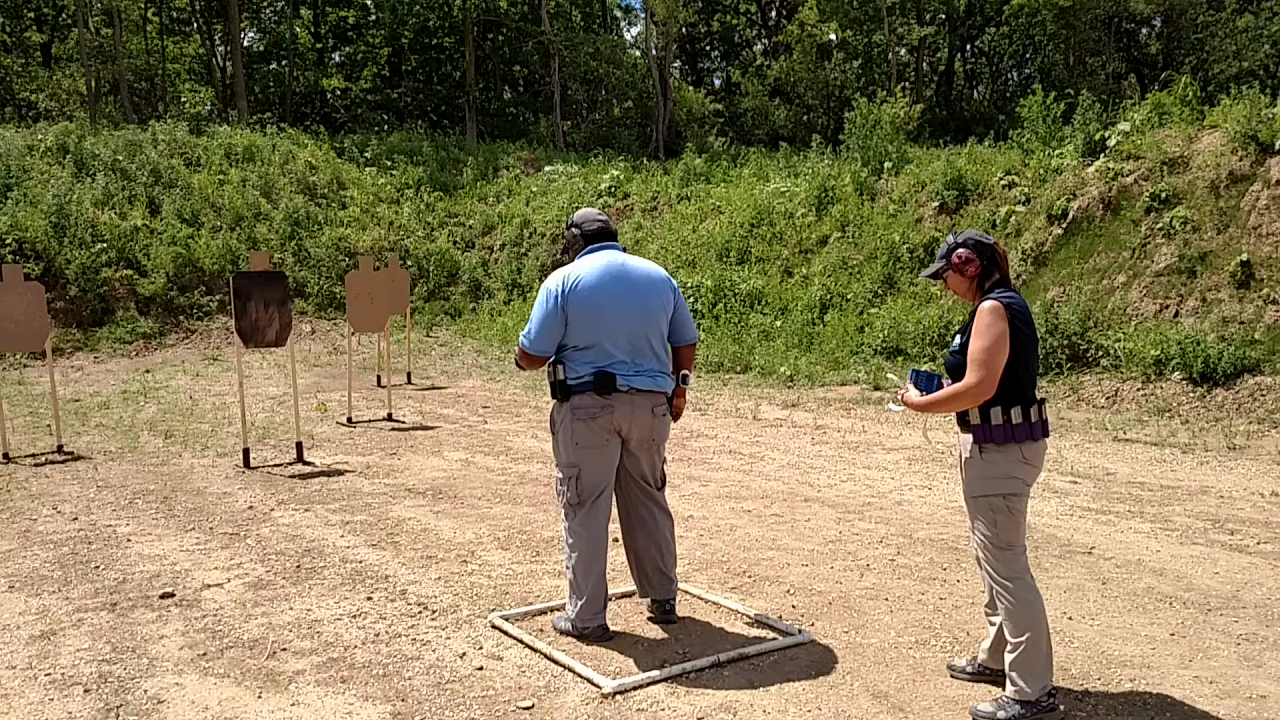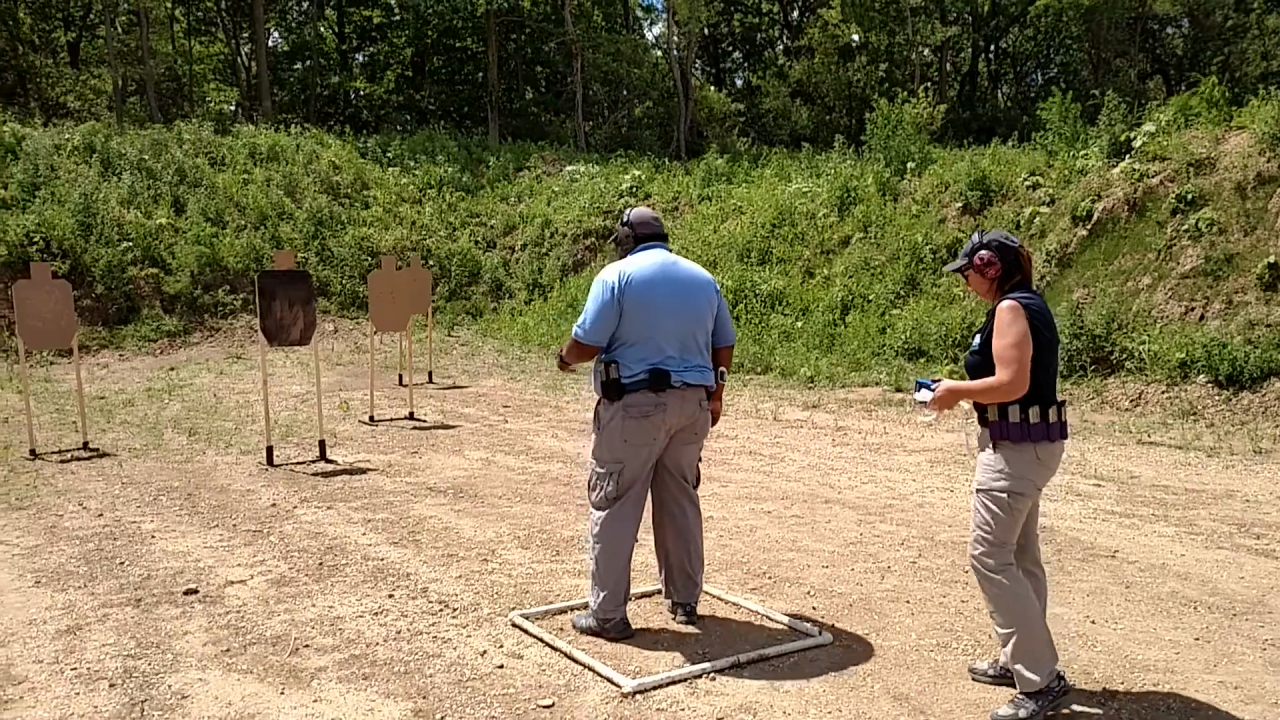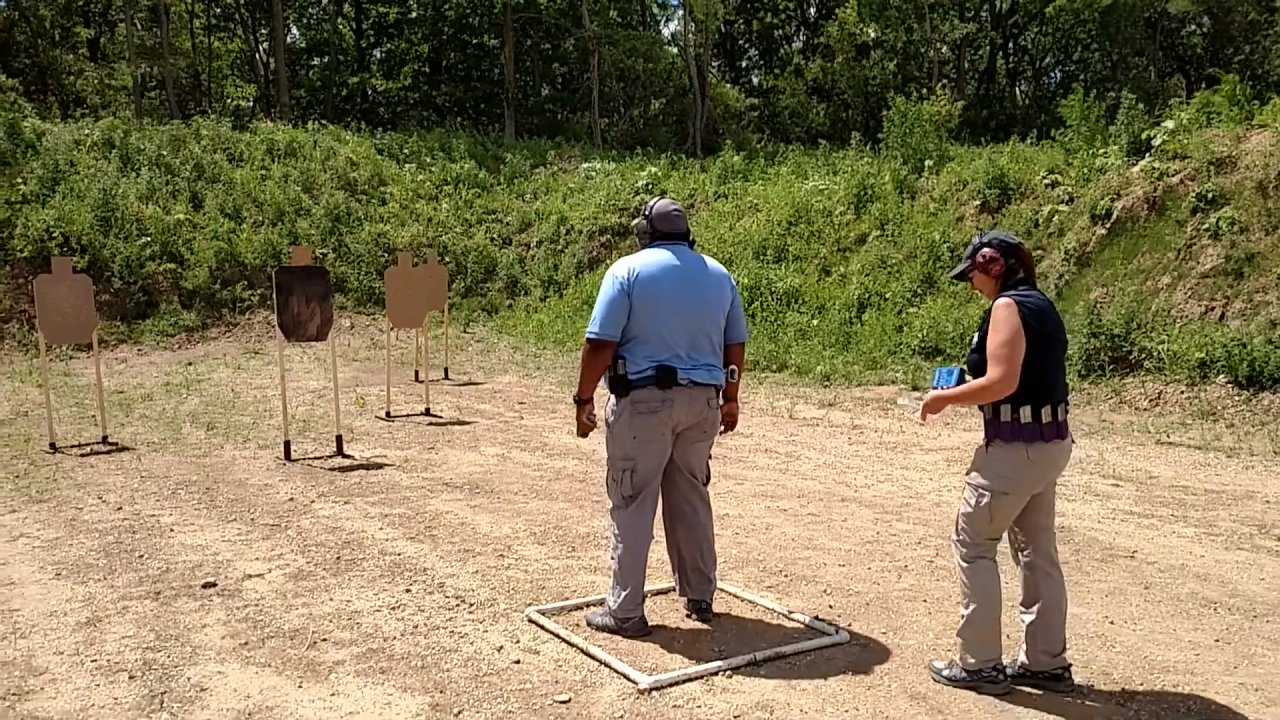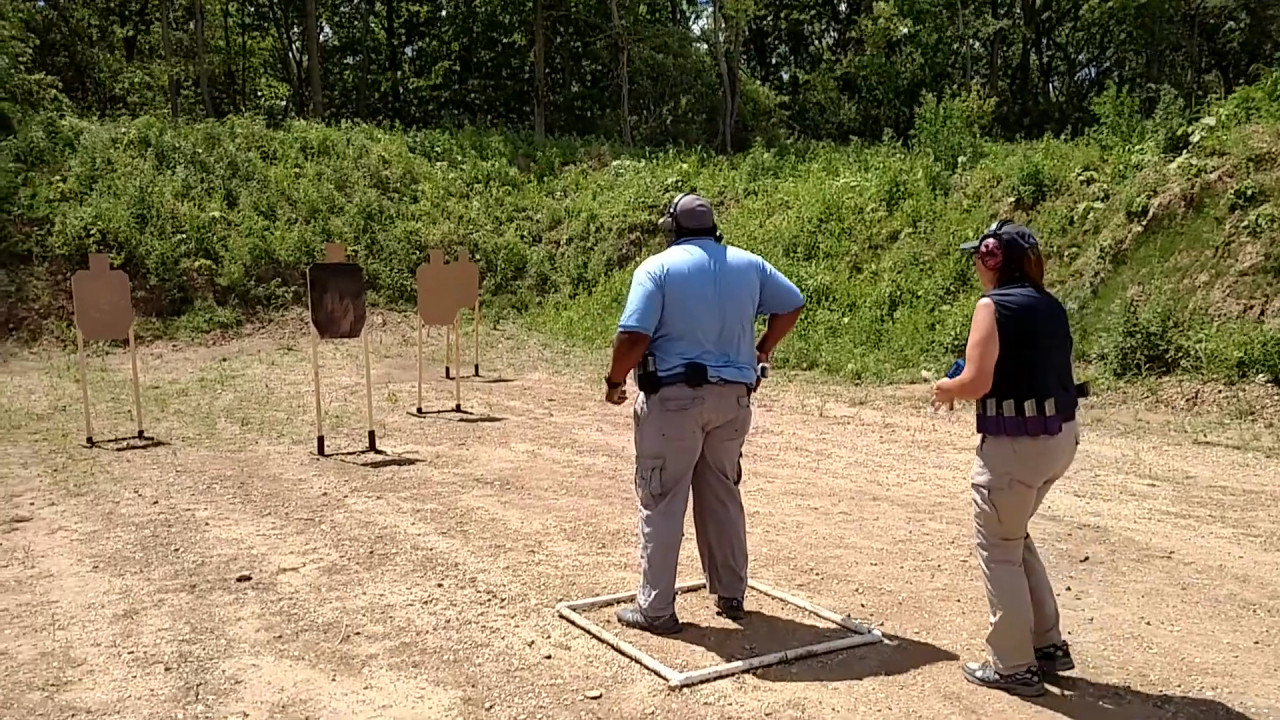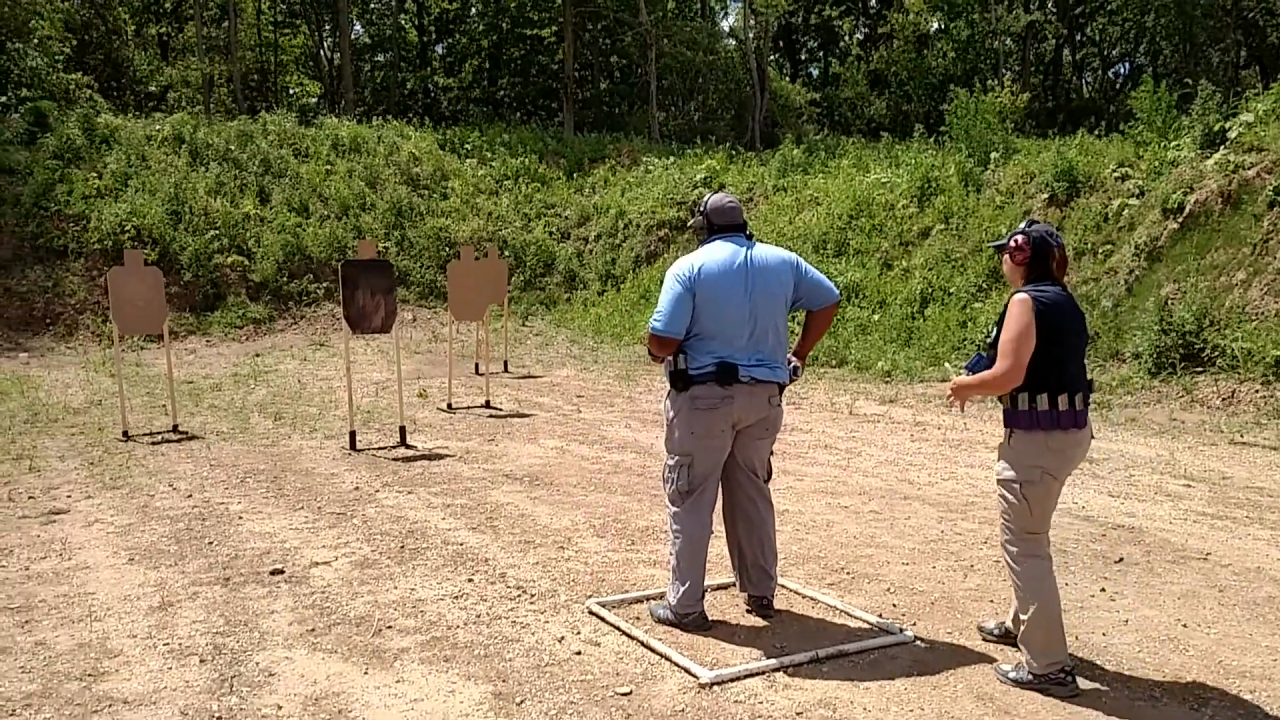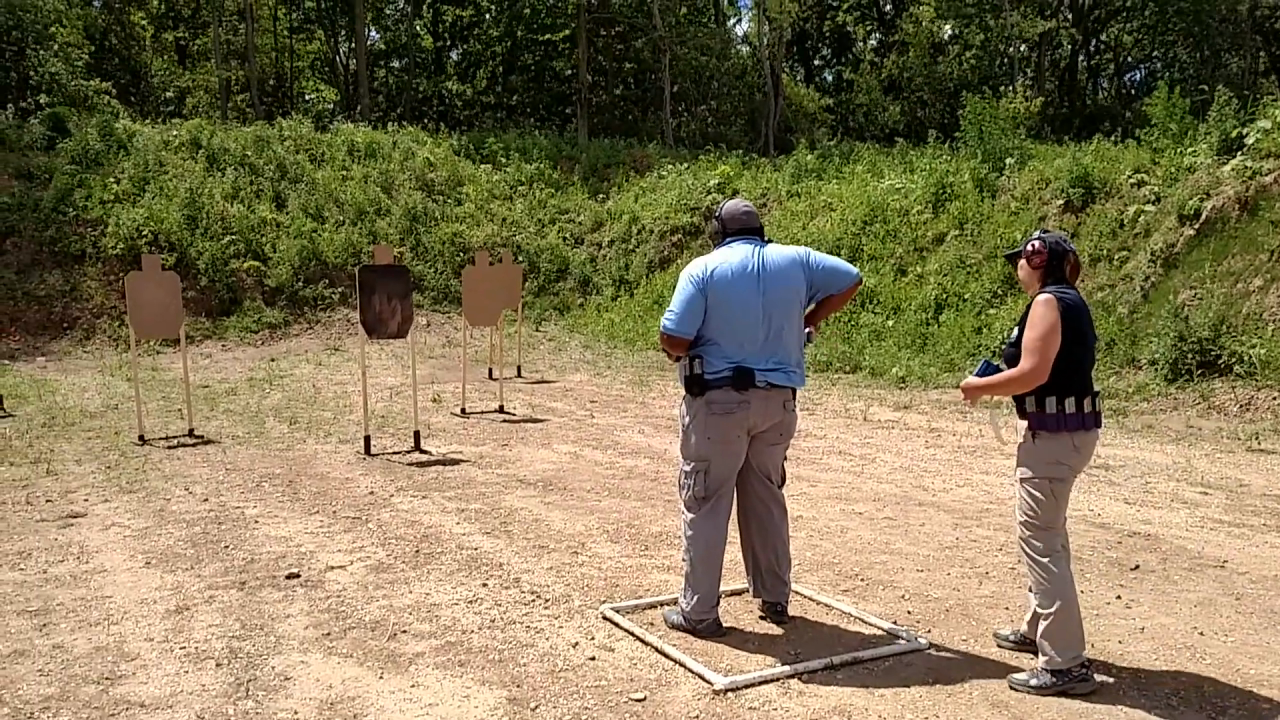
dt=0.5s
person 1, frame 1
left shoulder: (992, 308)
right shoulder: (1002, 305)
left elbow: (979, 388)
left wrist: (920, 403)
right wrist: (939, 390)
left hip: (1000, 449)
right hip: (995, 445)
left knee: (1005, 565)
right knee: (994, 558)
right ankle: (999, 658)
person 1, frame 2
left shoulder: (1011, 308)
right shoulder: (1027, 305)
left elbow: (1012, 384)
left wrist: (956, 389)
right wrist: (963, 391)
left hip: (1016, 446)
right hip: (1026, 443)
left knee: (990, 556)
right knee: (1019, 554)
right ankle: (1022, 662)
person 1, frame 3
left shoulder: (1008, 306)
right shoulder: (1041, 305)
left elbow: (1001, 383)
left wrist: (945, 397)
right wrist: (966, 387)
left hip: (1016, 446)
right hip: (1048, 441)
left knee: (973, 546)
right knee: (1036, 551)
left ankle: (981, 664)
right ankle: (1046, 662)
person 1, frame 4
left shoulder: (994, 305)
right shoulder: (1049, 305)
left elbow: (977, 383)
left wrist: (947, 388)
right wrist: (959, 388)
left hip: (1014, 441)
right hip: (1058, 435)
left knee: (999, 551)
right knee: (1014, 540)
left ankle: (1014, 667)
right ankle: (1047, 643)
person 1, frame 5
left shoulder: (1026, 300)
right shoulder: (1062, 300)
left elbow: (1009, 375)
left wrist: (966, 385)
right wrist: (978, 384)
left hip: (1037, 435)
right hip: (1068, 429)
left knee: (1024, 545)
right knee: (1029, 536)
left ankle: (1048, 666)
right ankle: (1022, 623)
person 1, frame 6
left shoulder: (1048, 301)
right shoulder: (1066, 301)
left elbow: (1033, 374)
left wrist: (980, 387)
right wrist: (997, 382)
left hip: (1054, 433)
right hip: (1062, 430)
left knee: (1039, 542)
right knee: (1046, 536)
left ankle: (1066, 663)
right ankle: (1038, 629)
person 2, frame 1
left shoulder: (564, 281)
right shoulder: (658, 276)
left elbow: (532, 354)
right elbow: (685, 344)
left wrist: (521, 360)
right wrist: (678, 390)
left hip: (587, 407)
right hip: (649, 404)
left knee: (585, 512)
right knee: (648, 502)
left ankle: (587, 617)
right ankle: (663, 598)
person 2, frame 2
left shoulder: (617, 275)
right shoulder: (702, 277)
left elbow: (586, 344)
right elbow: (724, 346)
left wrist: (566, 357)
right wrist: (714, 395)
left hip: (635, 404)
right hip: (691, 402)
left knee: (614, 505)
right knee: (680, 501)
left ankle: (608, 612)
right ankle: (685, 600)
person 2, frame 3
left shoulder: (627, 270)
right shoulder: (718, 275)
left elbow: (600, 344)
right elbow: (735, 345)
left wrist: (584, 400)
right wrist: (730, 399)
left hip: (644, 400)
right hip: (702, 399)
left knee: (632, 505)
right knee: (691, 498)
left ankle: (625, 611)
right ankle: (700, 597)
person 2, frame 4
left shoulder: (658, 267)
right shoulder: (748, 265)
left elbow: (634, 337)
right elbow: (791, 304)
left wrist: (615, 381)
right wrist: (759, 352)
left hip: (674, 398)
right hip: (732, 397)
left knee: (661, 503)
right knee: (723, 497)
left ankle: (656, 608)
right ankle: (731, 595)
person 2, frame 5
left shoulder: (690, 266)
right shoulder: (781, 261)
left elbow: (663, 339)
right elbow: (828, 300)
left wrist: (657, 352)
right wrist: (799, 355)
left hip: (704, 396)
right hip: (764, 396)
left knee: (690, 500)
right knee: (752, 495)
left ankle: (685, 606)
right ankle: (760, 593)
person 2, frame 6
left shoulder: (703, 269)
right shoulder: (795, 260)
left elbow: (674, 337)
right elbow: (850, 280)
left wrist: (677, 353)
right wrist: (810, 318)
left hip: (719, 400)
right hip: (777, 400)
left knee: (705, 506)
right knee: (767, 499)
left ankle: (698, 612)
right ankle: (775, 599)
